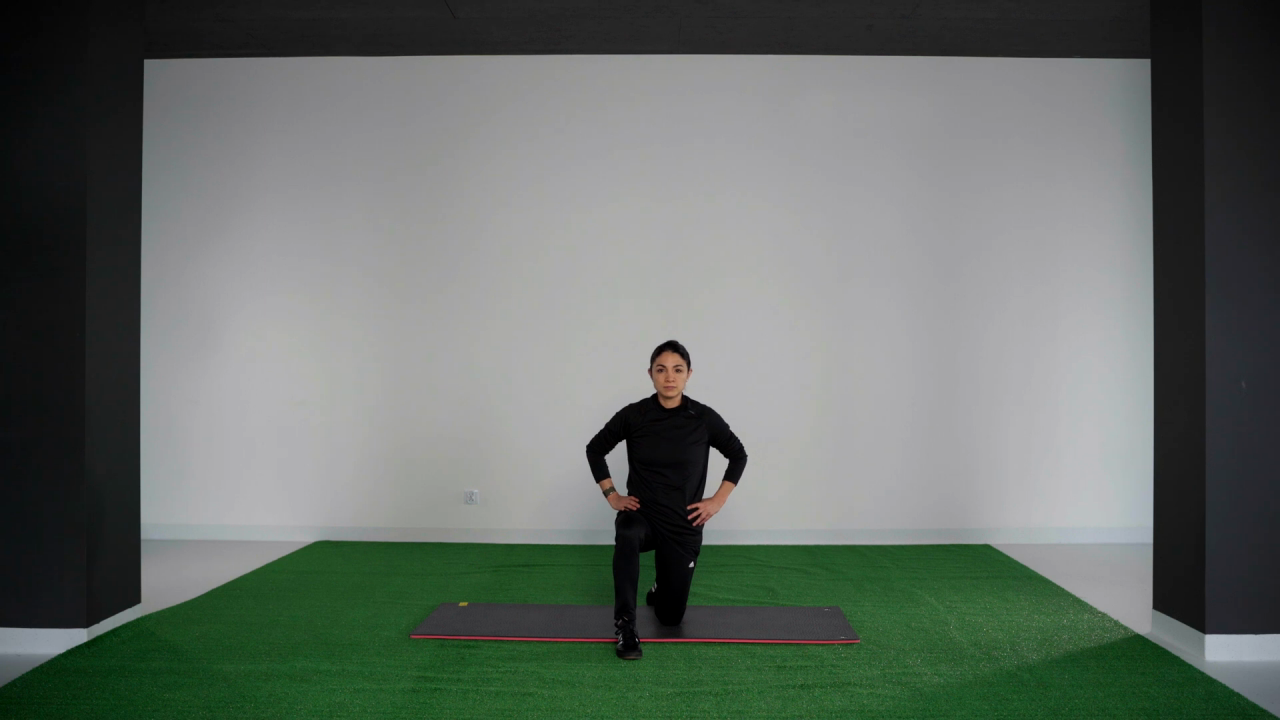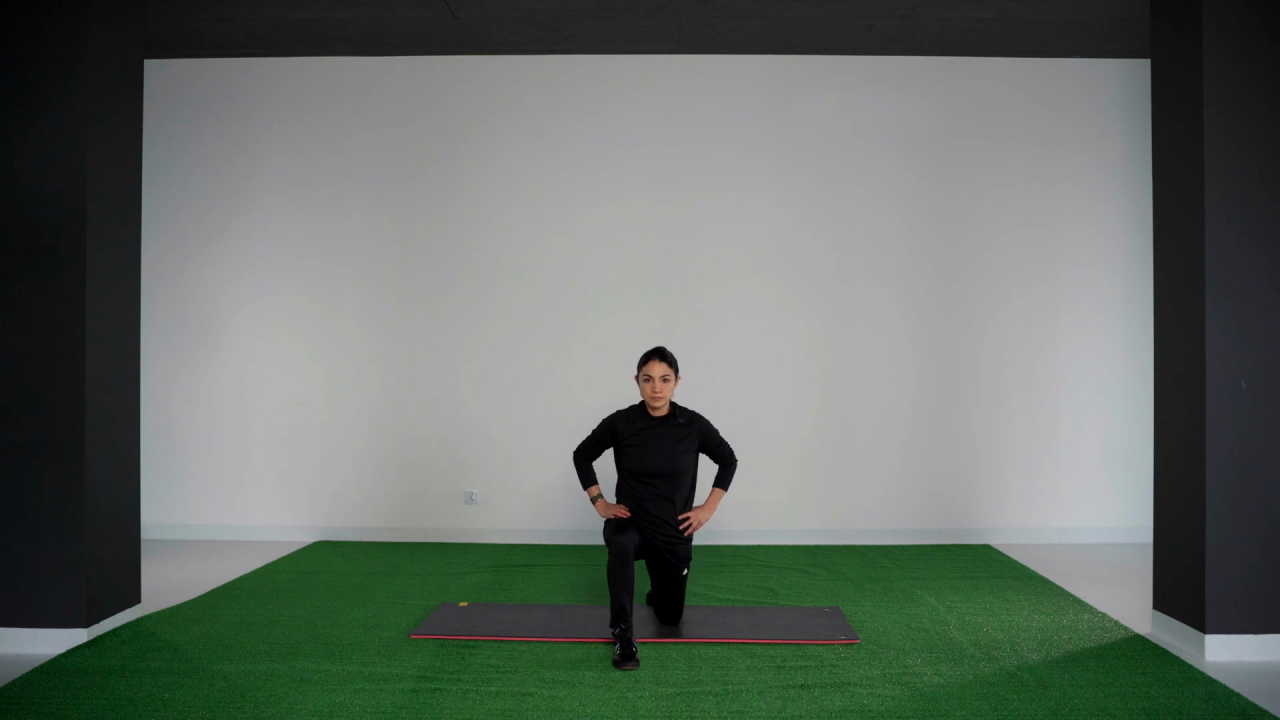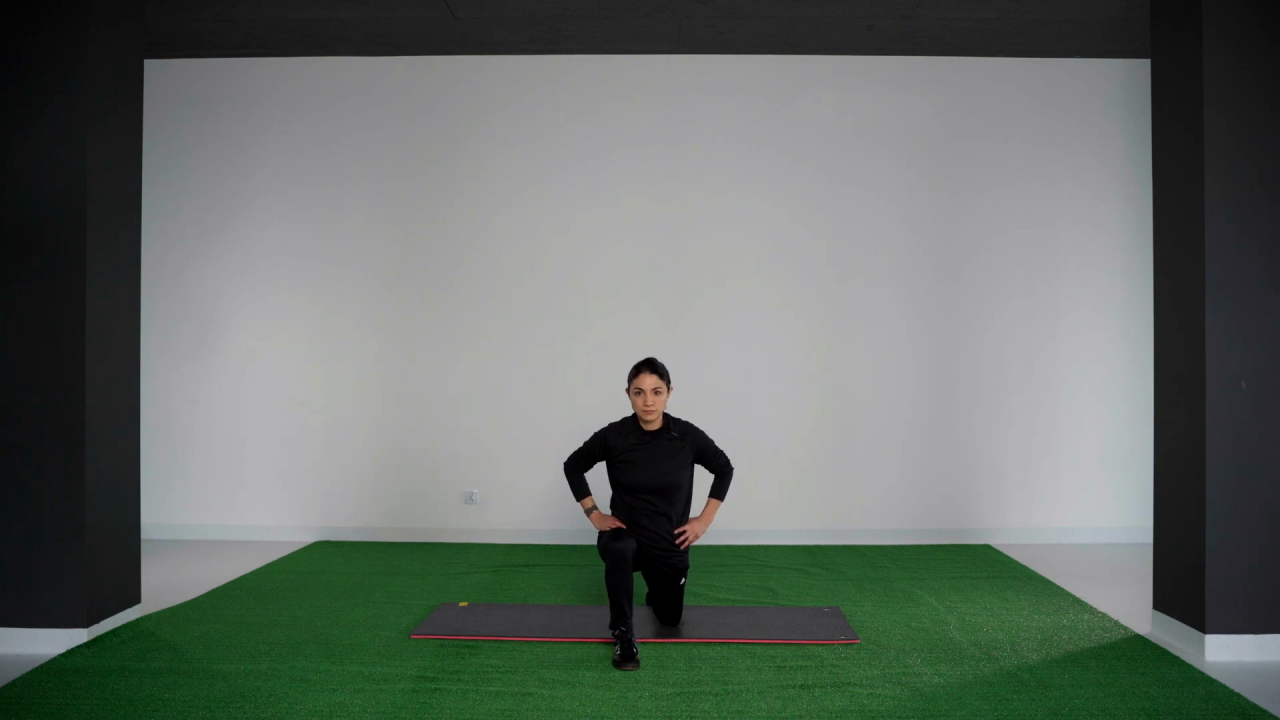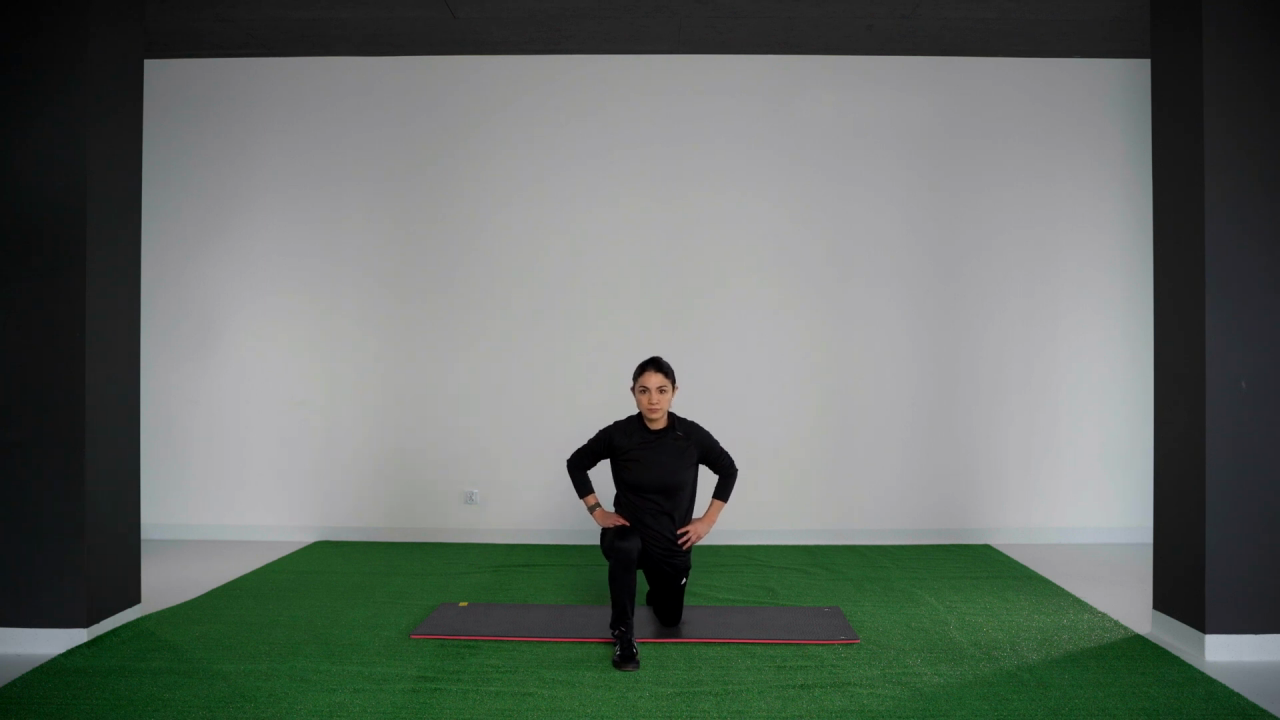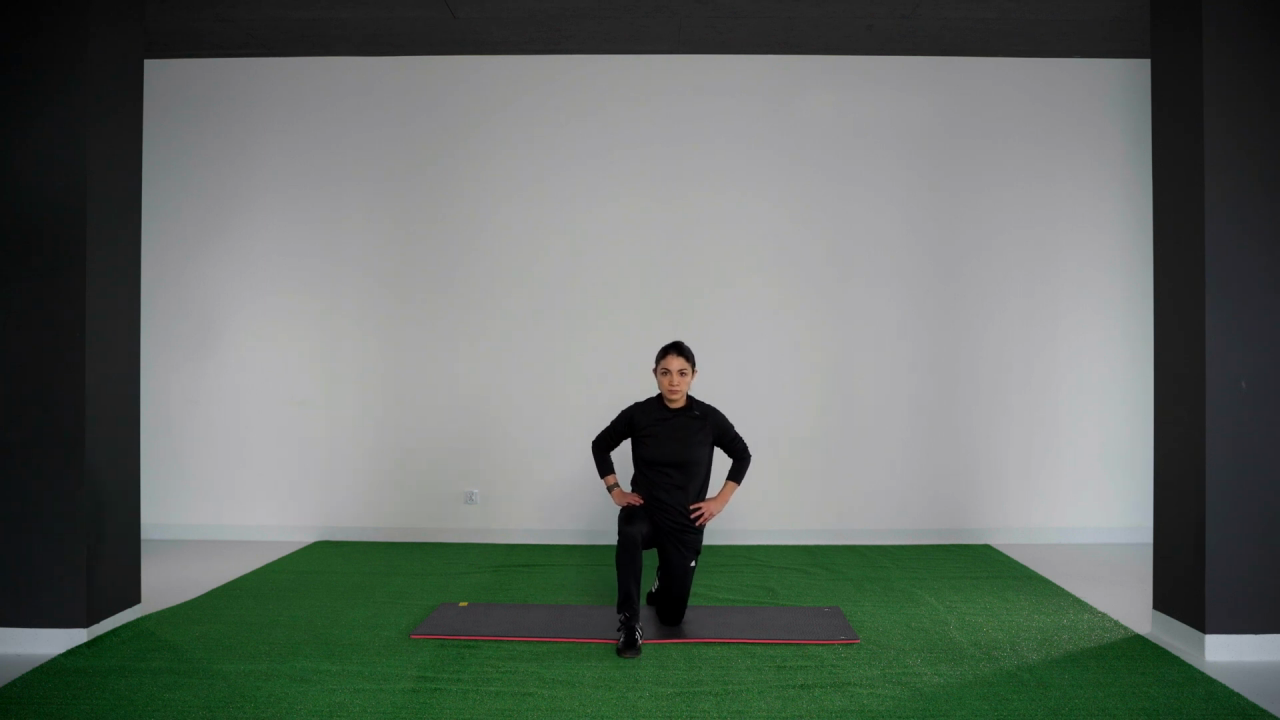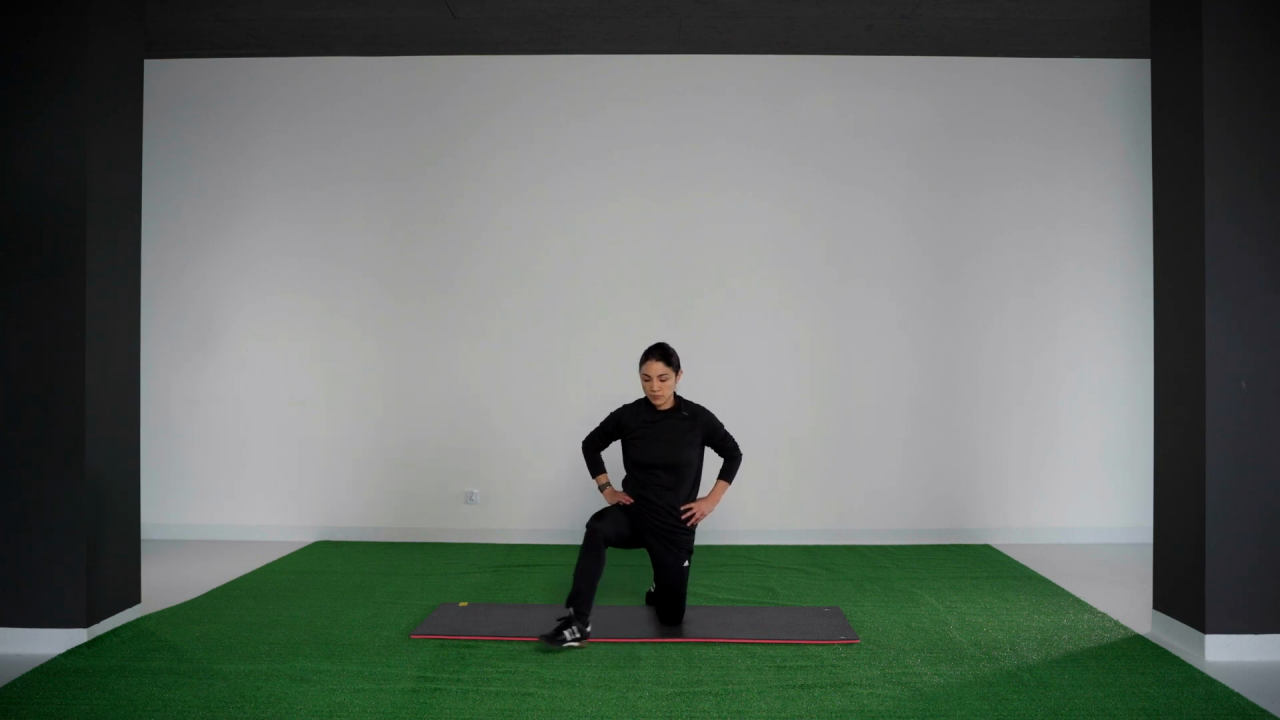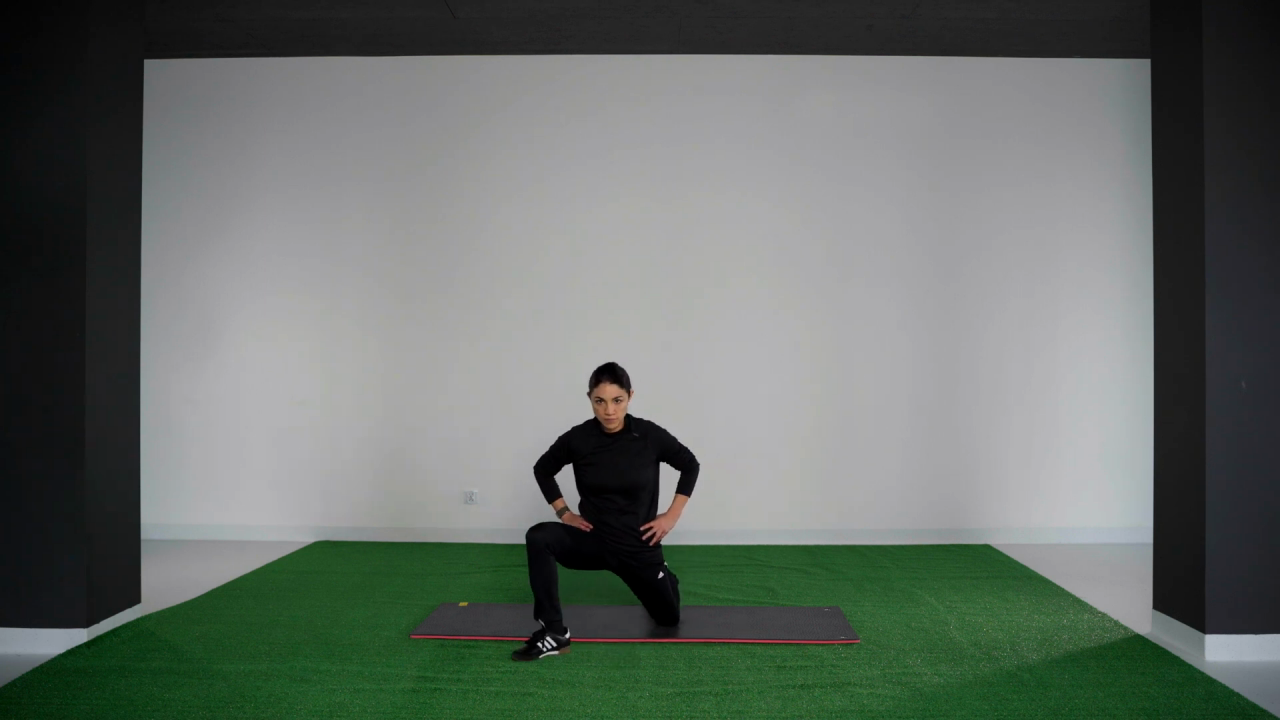
dt=0.7s
person 1, frame 1
left shoulder: (704, 418)
right shoulder: (633, 415)
left elbow: (738, 455)
right elbow: (595, 449)
left wrist: (718, 500)
right wrist: (611, 495)
left hip: (683, 523)
right hip: (640, 514)
left knee: (671, 616)
right knee: (628, 535)
left ankle: (659, 588)
right ankle: (625, 625)
person 1, frame 2
left shoulder: (693, 425)
right shoulder: (620, 423)
left elbow: (728, 460)
right elbow: (582, 456)
left wrist: (709, 507)
right wrist: (599, 502)
left hip: (673, 531)
right hip: (629, 522)
left knee: (670, 617)
right knee: (621, 542)
left ankle: (658, 590)
right ankle: (622, 634)
person 1, frame 3
left shoulder: (688, 436)
right shoulder: (613, 436)
left elbow: (724, 468)
right elbow: (573, 467)
left wrist: (705, 519)
right wrist: (594, 514)
left hip: (670, 542)
right hip: (624, 534)
left knee: (669, 618)
right knee: (620, 549)
left ankle: (656, 591)
right ankle: (623, 635)
person 1, frame 4
left shoulder: (692, 436)
right shoulder: (618, 434)
left elbow: (728, 470)
right elbow: (577, 464)
left wrist: (708, 520)
right wrist: (597, 511)
left hip: (672, 541)
right hip: (628, 532)
left knee: (669, 619)
right knee: (625, 547)
left ankle: (656, 590)
right ankle: (623, 634)
person 1, frame 5
left shoulder: (709, 418)
right shoulder: (638, 413)
left elbow: (742, 455)
right elbow: (600, 445)
left wrist: (721, 499)
right wrist: (615, 491)
left hip: (685, 522)
right hip: (644, 511)
left knee: (671, 616)
right knee: (629, 532)
left ankle: (663, 584)
right ankle: (629, 623)
person 1, frame 6
left shoulder: (697, 418)
right shoulder: (628, 416)
left elbow: (733, 454)
right elbow: (590, 445)
left wrist: (712, 500)
right wrist: (606, 489)
left hip: (674, 525)
right hip: (632, 513)
left knee: (671, 616)
right knee: (598, 528)
left ankle: (661, 583)
right ankle: (577, 624)
person 1, frame 7
left shoulder: (650, 435)
right shoulder: (577, 439)
left elbow: (690, 466)
right elbow: (542, 470)
left wrist: (672, 516)
right wrist: (564, 513)
left hip: (638, 543)
right hip: (593, 538)
left knee: (669, 618)
right knee: (539, 537)
left ankle: (662, 577)
right ankle: (554, 633)
